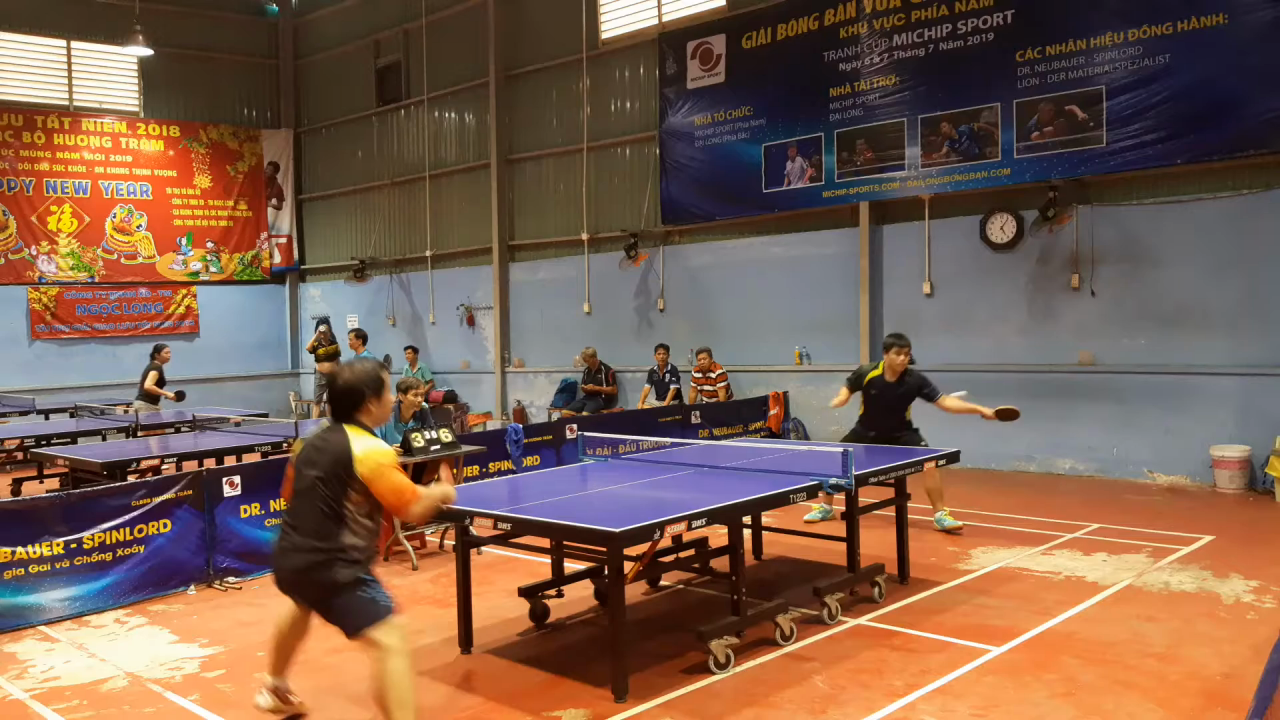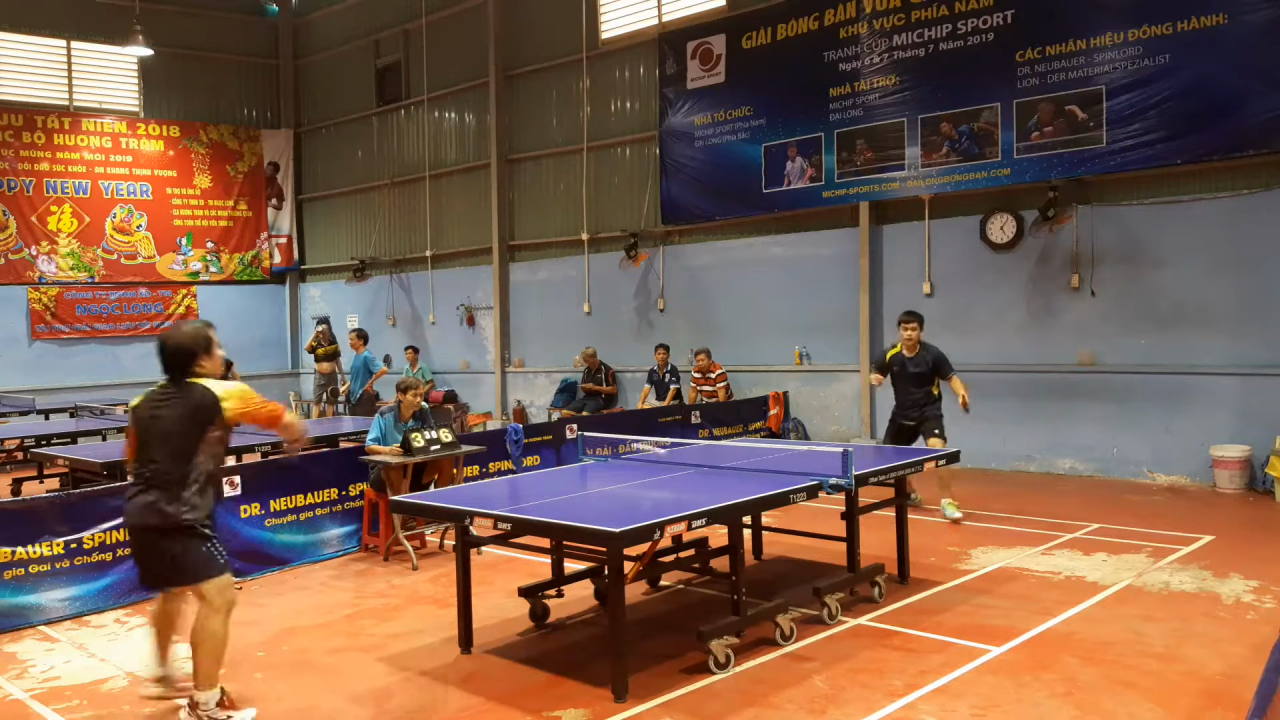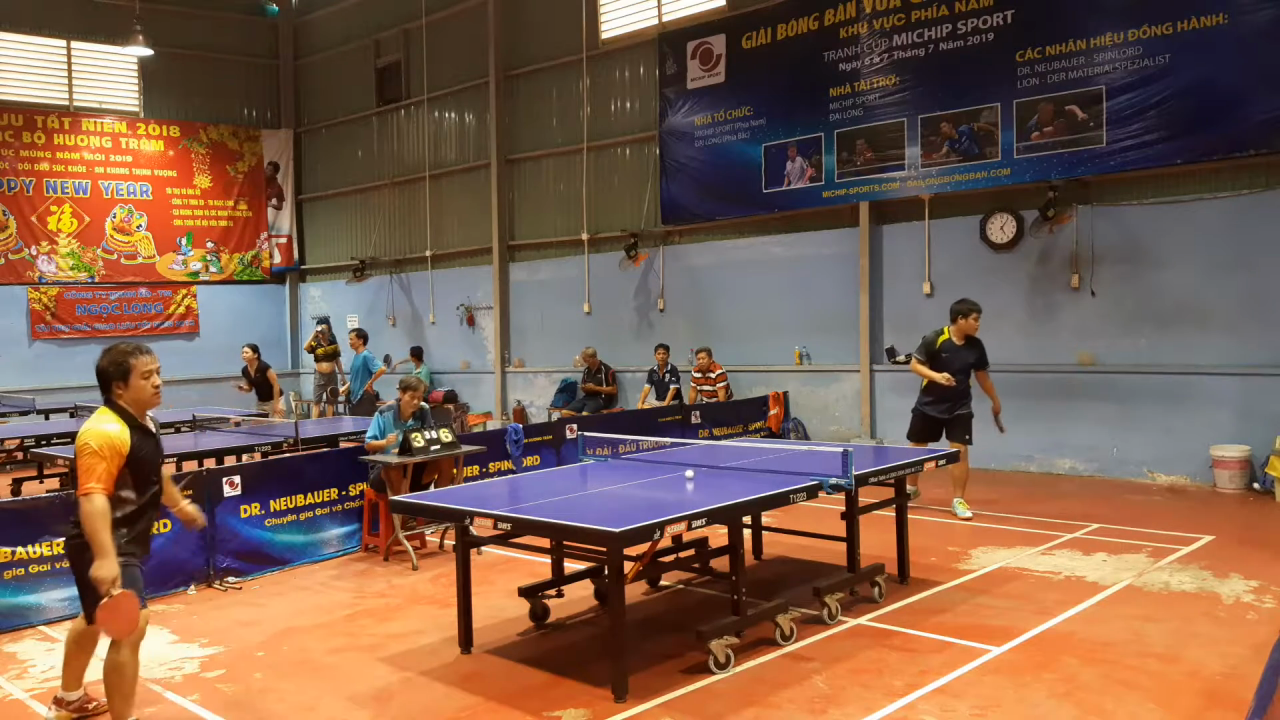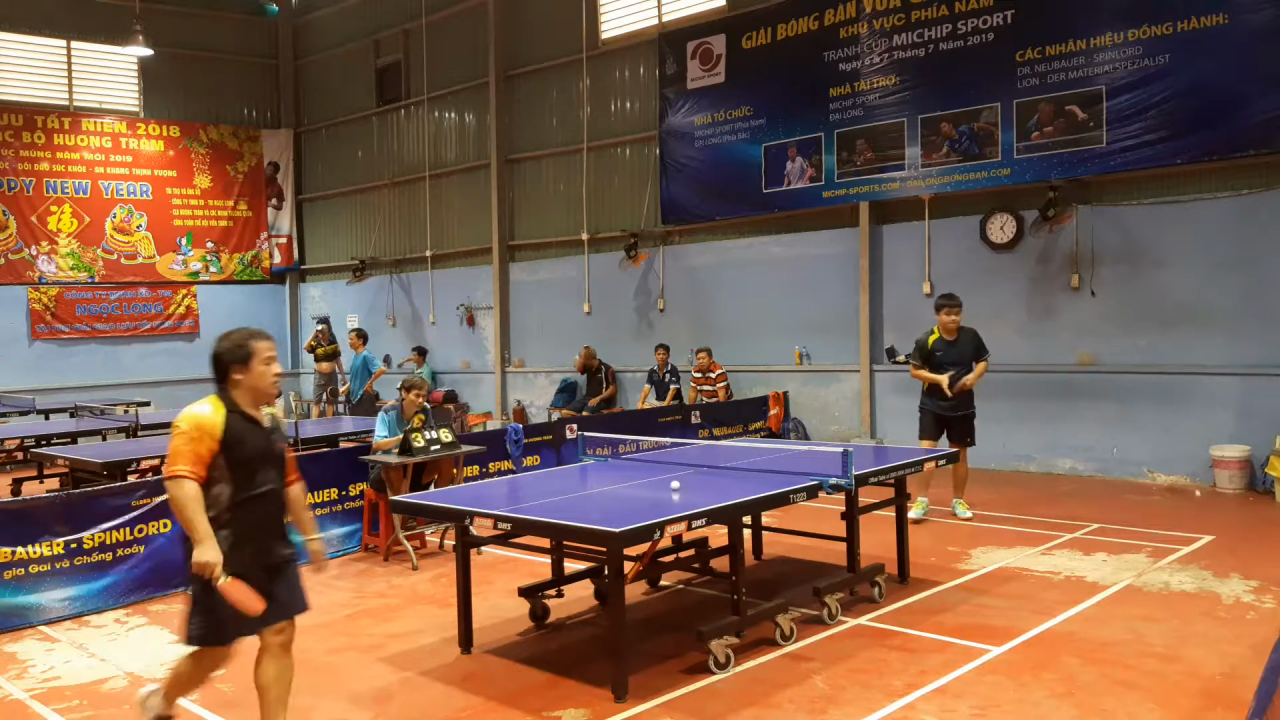
dt=0.7s
person 1, frame 1
left shoulder: (314, 442)
right shoulder: (372, 452)
left elbow: (291, 495)
right elbow: (412, 508)
right wrist: (444, 491)
left hip: (292, 560)
right hip: (335, 570)
left knee: (303, 609)
right knee: (393, 646)
left ankle: (275, 690)
person 1, frame 2
left shoulder: (145, 403)
right shoulder: (221, 394)
right elbow: (283, 420)
right wrist: (297, 431)
left hip: (141, 513)
right hip: (179, 518)
left knee: (172, 591)
right knee: (219, 598)
left ankle: (163, 676)
person 1, frame 3
left shoulder: (139, 421)
right shoulder: (106, 430)
left elbow: (151, 474)
right elbow: (92, 497)
left wrist: (179, 504)
right wrist: (106, 557)
left hip: (123, 544)
right hip: (106, 549)
left knee: (92, 621)
right knee: (132, 627)
person 1, frame 4
left shoulder: (271, 420)
right shoulder: (202, 418)
left elbow: (289, 481)
right elbow: (179, 480)
left wrist: (311, 533)
right wrist: (205, 542)
left hip: (271, 553)
right hip: (223, 559)
left knee: (280, 637)
right knee: (215, 651)
person 2, frame 1
left shoulder: (915, 380)
right shoulder: (867, 373)
left elbow: (944, 402)
right elbow: (848, 388)
left wrist: (979, 409)
right wrist: (841, 398)
left hip: (901, 430)
right hip: (868, 429)
left ankle: (941, 515)
right ankle: (826, 506)
person 2, frame 2
left shoulder: (933, 354)
right shoulder: (889, 355)
left elbow: (951, 378)
right elbow: (875, 376)
left wrist: (962, 393)
right wrist: (874, 379)
left hip: (929, 413)
right hip: (902, 414)
left knee: (937, 450)
left ankle: (947, 502)
right ankle: (910, 494)
person 2, frame 3
left shoulder: (976, 345)
right shoulder: (934, 340)
left elbow: (982, 375)
right elbow: (914, 364)
left wrist: (995, 401)
right wrist: (936, 376)
left hip: (959, 408)
right hip: (929, 406)
left knee: (960, 452)
right knee: (916, 449)
left ankle: (958, 500)
right ankle: (911, 488)
person 2, frame 4
left shoulder: (971, 336)
right shoulder: (926, 341)
left elbow: (982, 361)
right elbow: (915, 371)
left wrist: (973, 377)
right wrist: (939, 378)
left hip: (963, 407)
right hip: (933, 406)
left knee: (960, 454)
right knee: (926, 450)
left ankle: (958, 501)
right ankle: (921, 501)
